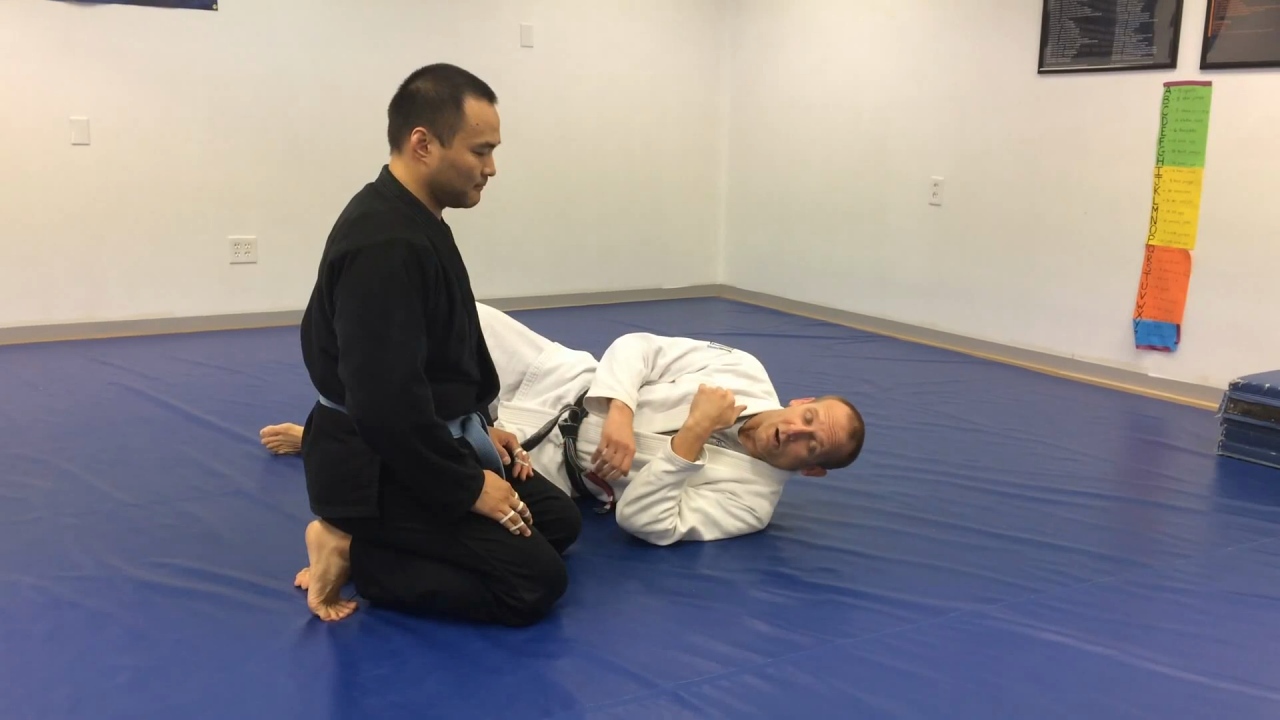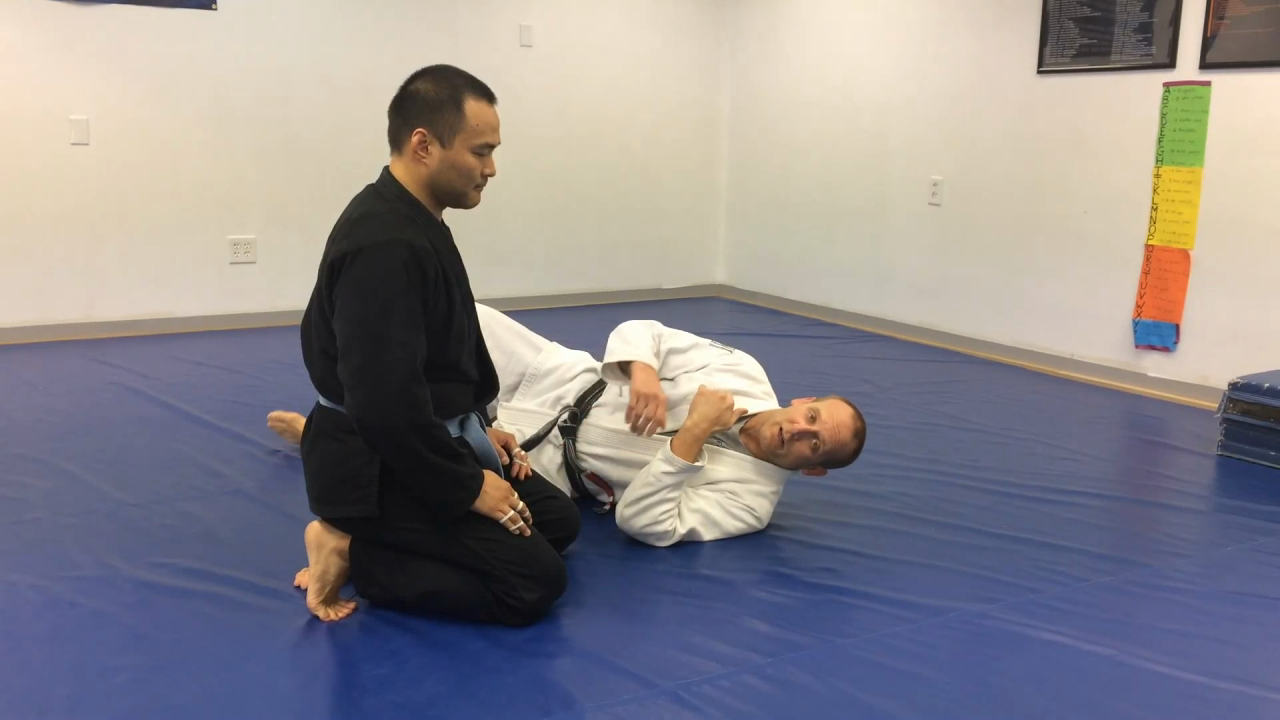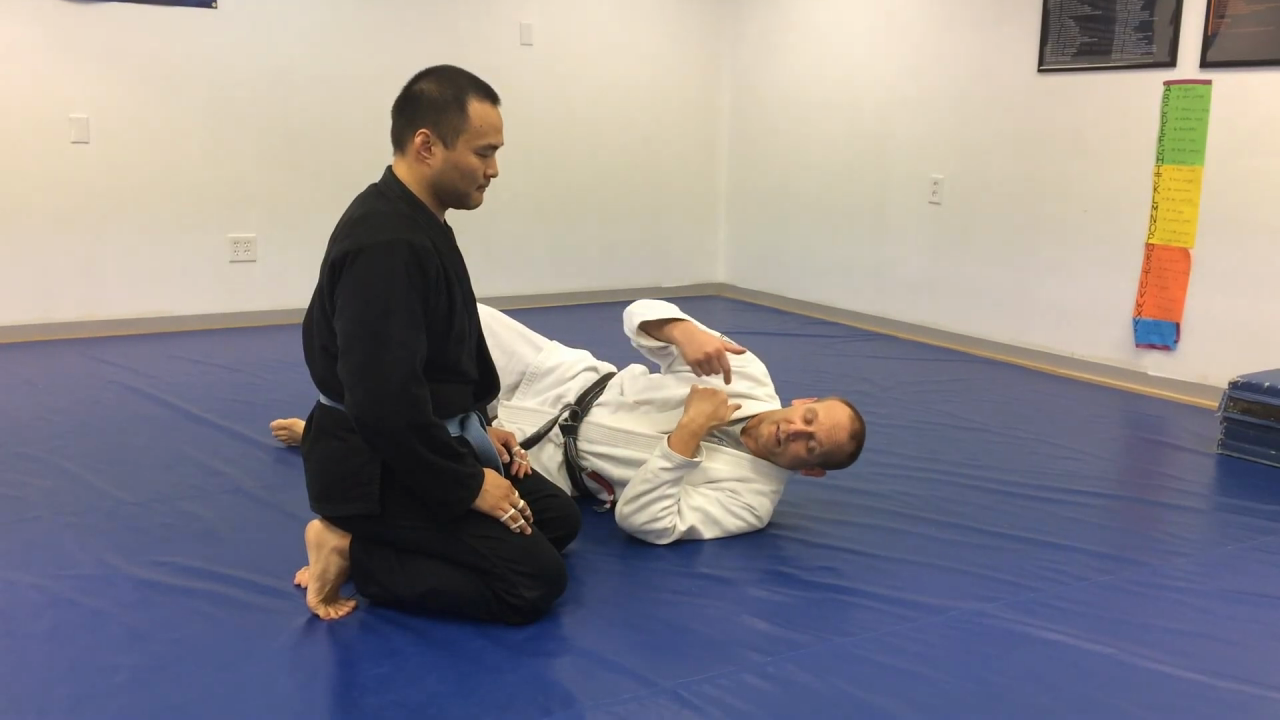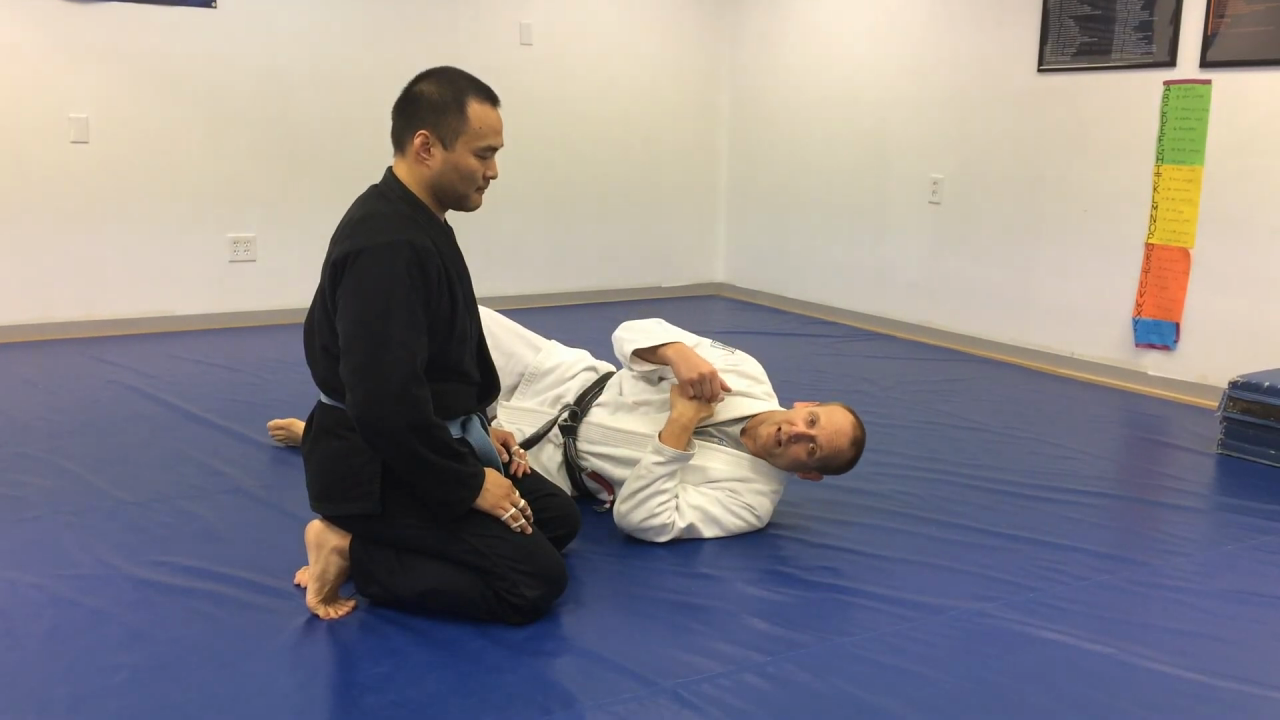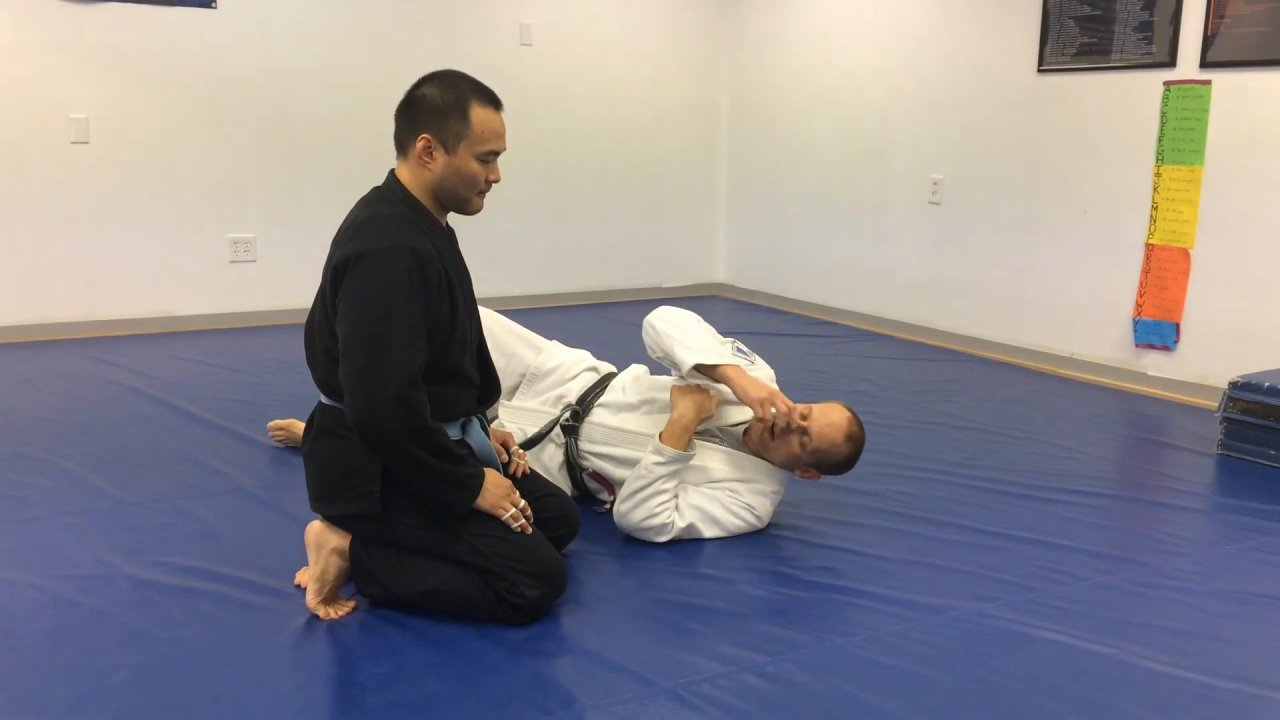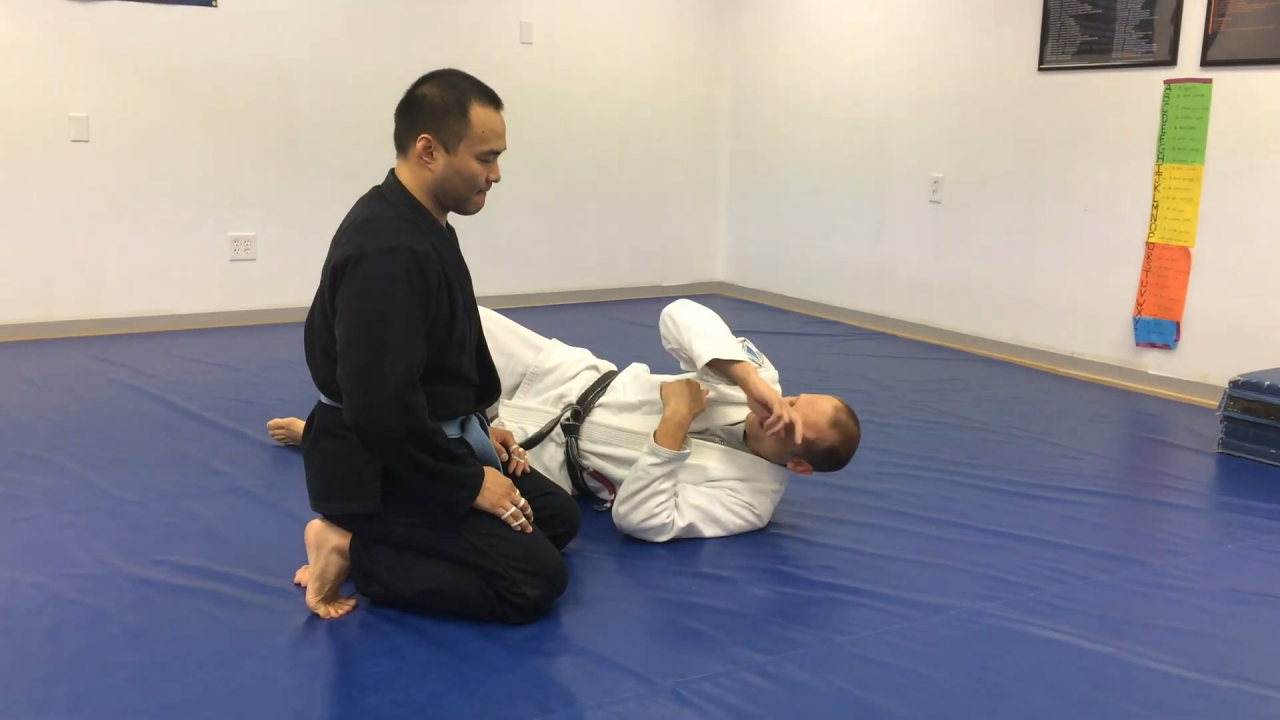
dt=0.5s
person 1, frame 1
left shoulder: (751, 499)
right shoulder: (745, 372)
left elbow: (643, 518)
right elbow: (639, 348)
left wrist: (695, 434)
right wrist: (620, 412)
left hip: (552, 461)
right hip: (572, 383)
person 1, frame 2
left shoulder: (751, 499)
right shoulder: (745, 373)
left elbow: (644, 522)
right elbow: (639, 332)
left wrist: (694, 436)
right wrist: (642, 373)
left hip: (550, 461)
right hip: (573, 382)
person 1, frame 3
left shoulder: (752, 498)
right shoulder: (749, 376)
left elbow: (642, 519)
right elbow: (641, 314)
left wrist: (692, 432)
right wrist: (686, 331)
left hip: (551, 459)
right hip: (575, 381)
person 1, frame 4
left shoulder: (751, 498)
right shoulder: (746, 377)
left elbow: (641, 519)
right elbow: (630, 335)
left wrist: (681, 425)
right wrist: (678, 353)
left hip: (552, 458)
right hip: (577, 381)
person 1, frame 5
left shoulder: (751, 499)
right shoulder: (757, 375)
left elbow: (640, 518)
right elbow: (663, 323)
left wrist: (683, 426)
right wrist: (735, 378)
left hip: (554, 457)
right hip: (578, 379)
person 1, frame 6
left shoulder: (751, 500)
right shoulder: (760, 379)
left elbow: (640, 518)
right elbow: (680, 316)
left wrist: (676, 423)
right wrist: (750, 383)
left hip: (553, 458)
right hip: (578, 379)
person 2, frame 1
left shoulder: (412, 221)
right shoulder: (384, 245)
right elbow: (386, 404)
left wrist: (479, 431)
right wrist: (467, 487)
left hip: (424, 441)
right hip: (377, 465)
left knee: (557, 521)
right knee: (534, 581)
left ankle: (369, 542)
right ankle: (351, 552)
person 2, frame 2
left shoulder: (413, 221)
right shoulder: (383, 245)
right elbow: (385, 404)
left wrist: (477, 432)
right wrist: (467, 486)
left hip: (423, 442)
right hip: (378, 464)
left knee: (556, 521)
right knee: (533, 582)
left ankle: (367, 539)
right ankle: (350, 553)
person 2, frame 3
left shoulder: (416, 222)
right shoulder: (385, 246)
right elbow: (384, 403)
left wrist: (476, 429)
right wrist: (467, 485)
left hip: (423, 442)
right hip: (376, 465)
left knee: (557, 520)
right knee: (534, 581)
left ankle: (377, 541)
right ankle: (352, 551)
person 2, frame 4
left shoulder: (417, 222)
right shoulder: (386, 245)
right elbow: (385, 403)
left wrist: (476, 431)
right wrist: (468, 484)
left hip: (424, 442)
right hip: (377, 463)
left knee: (557, 519)
right knee: (534, 580)
left ankle: (369, 539)
right ankle: (352, 552)
person 2, frame 5
left shoulder: (418, 224)
right shoulder: (386, 250)
right elbow: (383, 406)
left wrist: (475, 432)
right wrist: (468, 484)
left hip: (428, 442)
right hip: (377, 465)
left knee: (558, 519)
right knee: (534, 580)
left ankle: (374, 539)
right ankle: (352, 552)
person 2, frame 6
left shoulder: (421, 224)
right shoulder: (385, 250)
right elbow: (380, 407)
left wrist: (474, 429)
right wrist: (467, 483)
left hip: (427, 442)
right hip: (377, 465)
left knee: (556, 518)
right knee: (533, 580)
left ankle: (384, 539)
right ankle: (353, 551)
